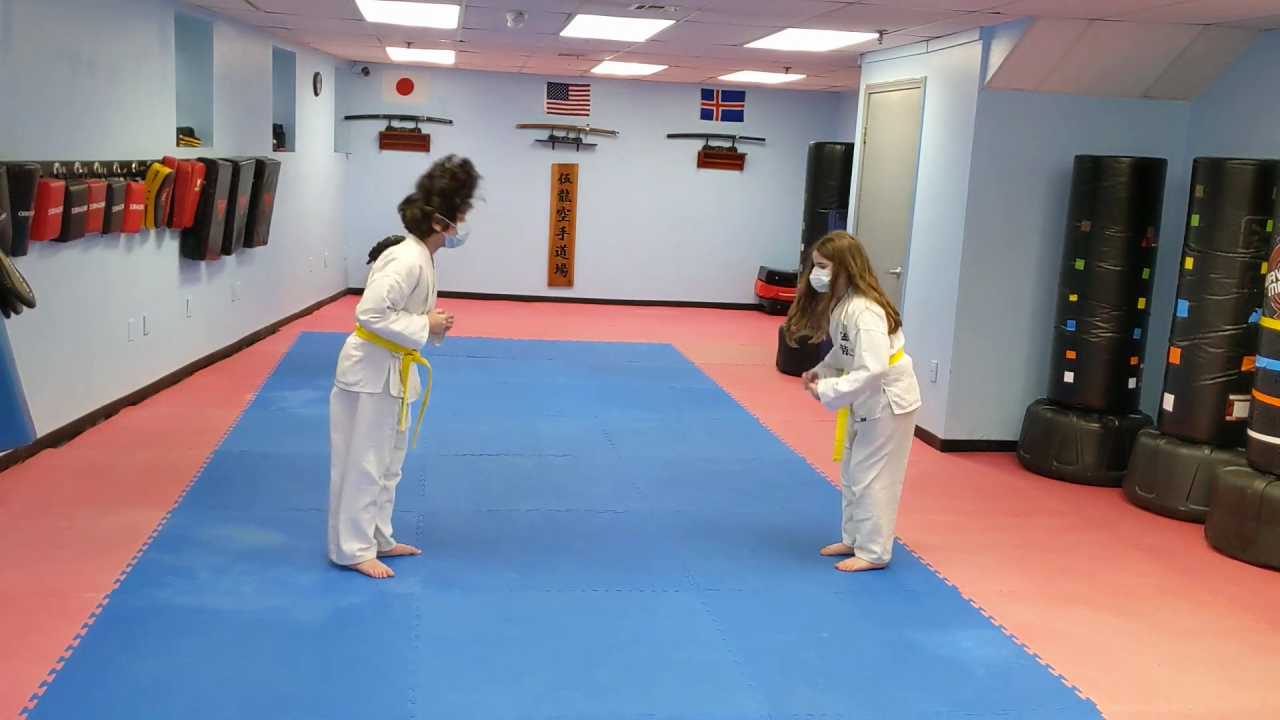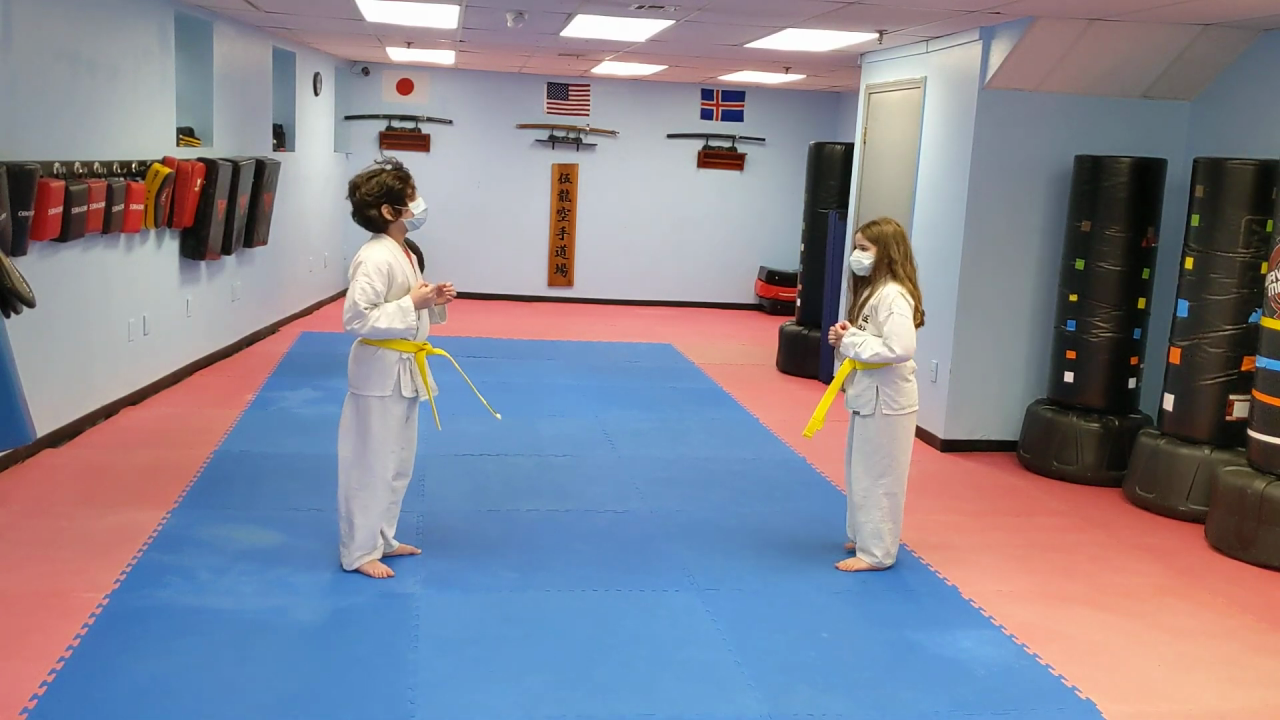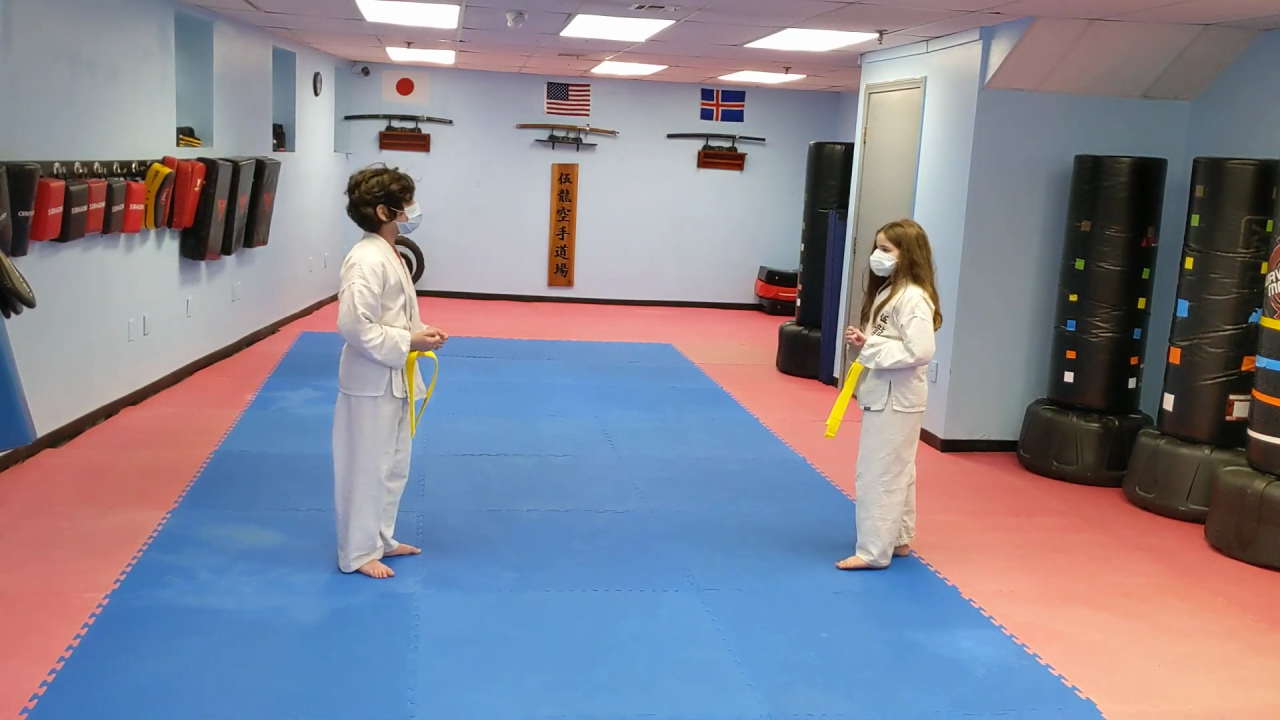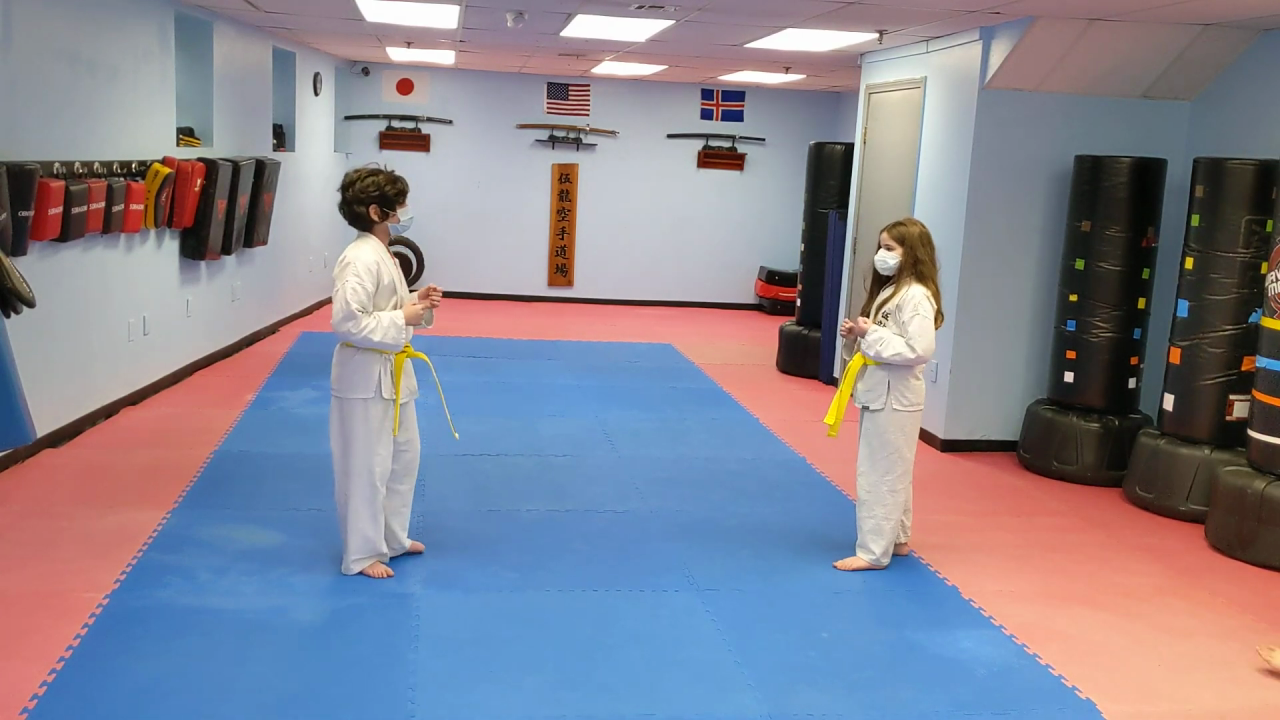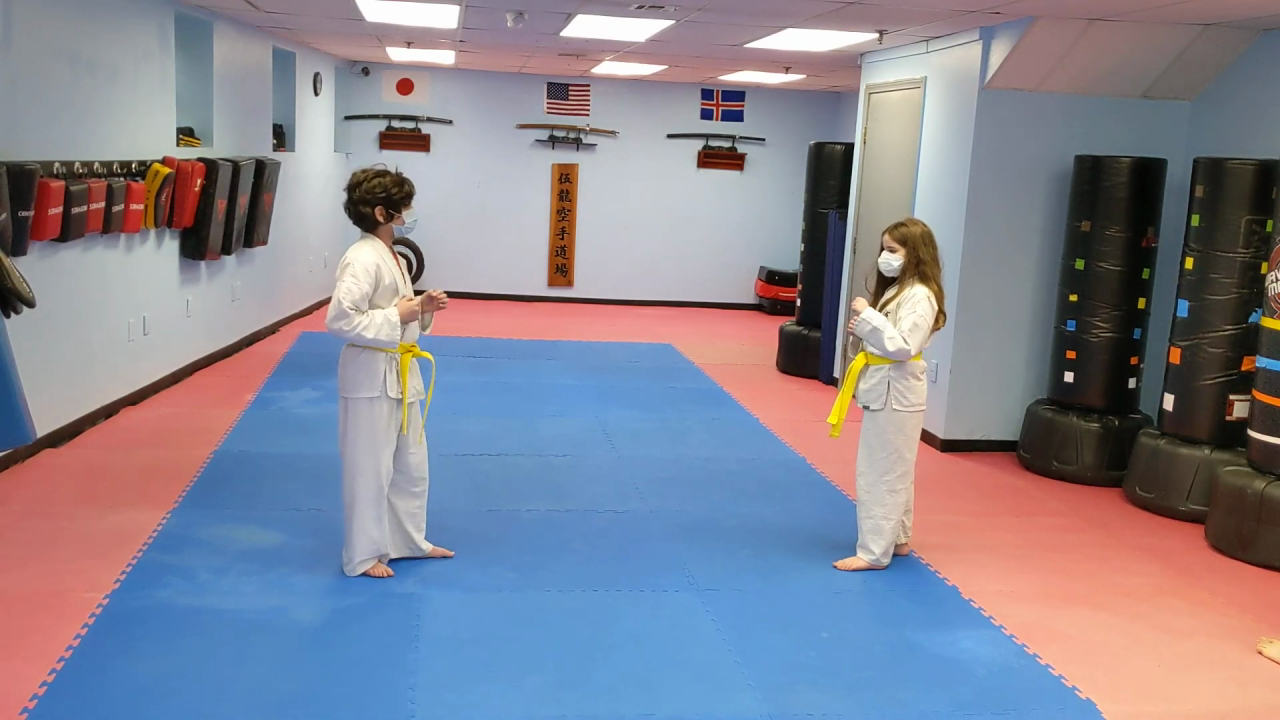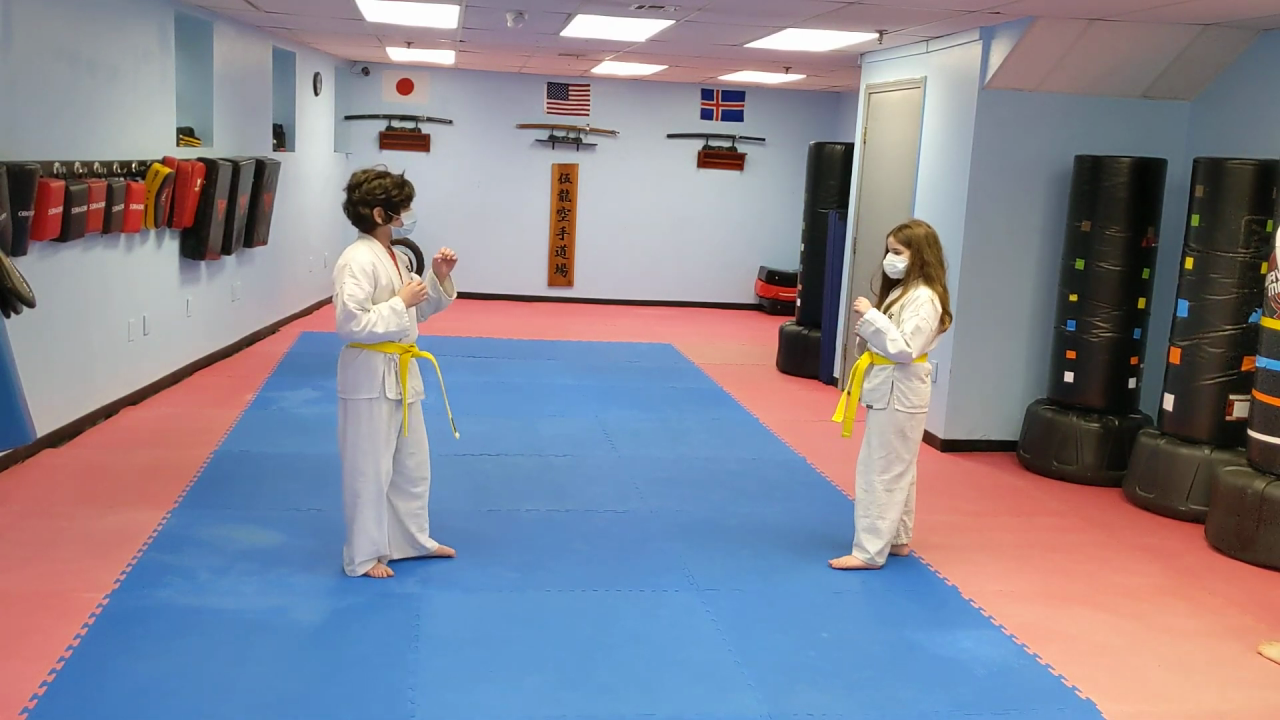
dt=0.4s
person 1, frame 1
left shoulder: (420, 259)
right shoulder: (407, 260)
right elbow: (371, 314)
left wrist: (432, 323)
right wrist: (425, 327)
left hip: (388, 370)
right hip: (371, 373)
left knee: (388, 462)
right knee: (365, 462)
left ankle: (377, 538)
right ankle: (354, 549)
person 1, frame 2
left shoulder: (402, 253)
right shoulder: (375, 259)
right elbow: (357, 319)
left wrist: (432, 302)
right wrist: (411, 305)
left hip: (402, 372)
right hip: (379, 374)
left knee: (397, 464)
right knee: (371, 464)
left ankle: (381, 539)
right ankle: (360, 552)
person 1, frame 3
left shoulder: (390, 255)
right shoulder: (366, 260)
right elbow: (354, 326)
left wrist: (421, 333)
right wrist: (408, 343)
left hip: (393, 375)
right hip: (371, 377)
left knee: (393, 463)
right knee: (366, 465)
left ankle: (380, 538)
right ankle: (359, 552)
person 1, frame 4
left shoulder: (383, 255)
right shoulder: (360, 259)
right elbow: (348, 323)
left wrist: (418, 304)
right wrist: (403, 319)
left hip: (391, 372)
right hip: (366, 376)
left knee: (404, 457)
right knee: (366, 466)
left ankle: (391, 538)
right ankle: (362, 553)
person 1, frame 5
left shoulder: (390, 256)
right shoulder: (362, 260)
right elbow: (340, 320)
left wrist: (422, 308)
right wrist: (397, 317)
left hip: (400, 373)
right hip: (371, 376)
left knee: (411, 464)
right knee: (371, 468)
left ankle: (409, 541)
right ankle: (364, 555)
person 1, frame 6
left shoulder: (393, 257)
right shoulder: (358, 261)
left elbow: (419, 308)
right elbow: (351, 323)
left wrist: (438, 279)
right wrist: (401, 303)
left hip: (400, 373)
right hip: (370, 375)
left knee: (412, 462)
right knee: (370, 468)
left ankle: (410, 539)
right ankle: (364, 555)
person 2, frame 1
left shoulder: (864, 310)
right shoulder: (837, 302)
left elbow: (873, 369)
left wrist: (829, 391)
right wrist: (821, 374)
left hip: (889, 398)
right hip: (868, 397)
left knee: (871, 477)
right knee: (853, 473)
left ankle: (873, 552)
right ankle: (855, 539)
person 2, frame 2
left shoulder: (894, 296)
right shoulder: (874, 290)
left elbow: (900, 349)
left wrist: (852, 341)
right wrist: (845, 336)
left hip: (886, 396)
right hip: (869, 393)
left knee: (877, 476)
right knee: (860, 471)
left ankle: (875, 552)
right ankle: (864, 536)
person 2, frame 3
left shoulder: (913, 298)
right shoulder: (887, 291)
left elbow: (920, 352)
left wrist: (871, 347)
right wrist: (861, 339)
left hip: (897, 397)
right hip: (881, 393)
left knee: (877, 474)
right knee: (897, 471)
left ankle: (874, 551)
right ankle: (898, 539)
person 2, frame 4
left shoulder: (916, 297)
right shoulder: (889, 290)
left elbow: (920, 350)
left wrist: (873, 336)
right wrist: (857, 334)
left hip: (894, 395)
right hip: (877, 390)
left knee: (880, 474)
right knee: (890, 471)
left ankle: (874, 551)
right ankle: (895, 539)
person 2, frame 5
left shoulder: (920, 297)
right shoulder: (895, 290)
left elbow: (903, 346)
left wrist: (867, 317)
right wrist: (861, 326)
left hip: (896, 393)
right hip: (882, 389)
left knee: (881, 473)
right knee: (893, 471)
left ankle: (874, 551)
right ankle: (897, 538)
person 2, frame 6
left shoulder: (924, 299)
right shoulder: (901, 291)
left elbow: (904, 348)
left wrist: (870, 317)
right wrist: (865, 326)
left hip: (899, 394)
right hip: (888, 390)
left knee: (878, 472)
right knee: (897, 470)
left ankle: (870, 550)
right ankle: (896, 539)
